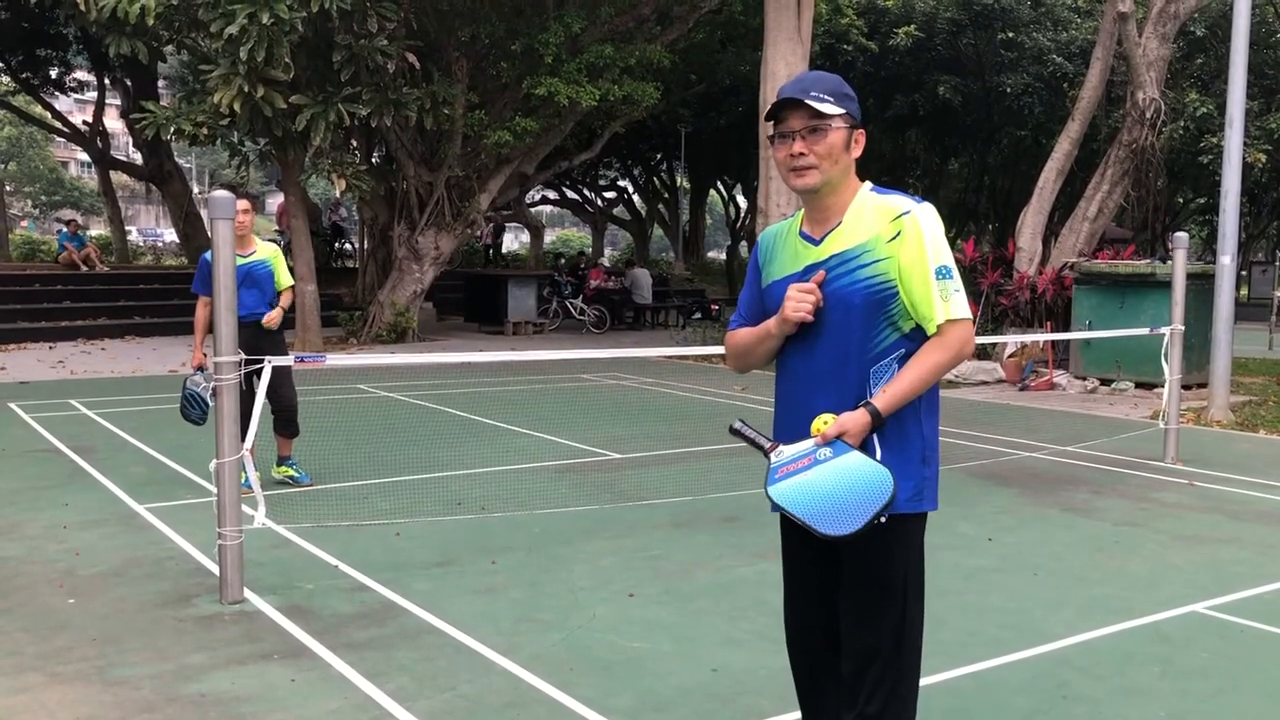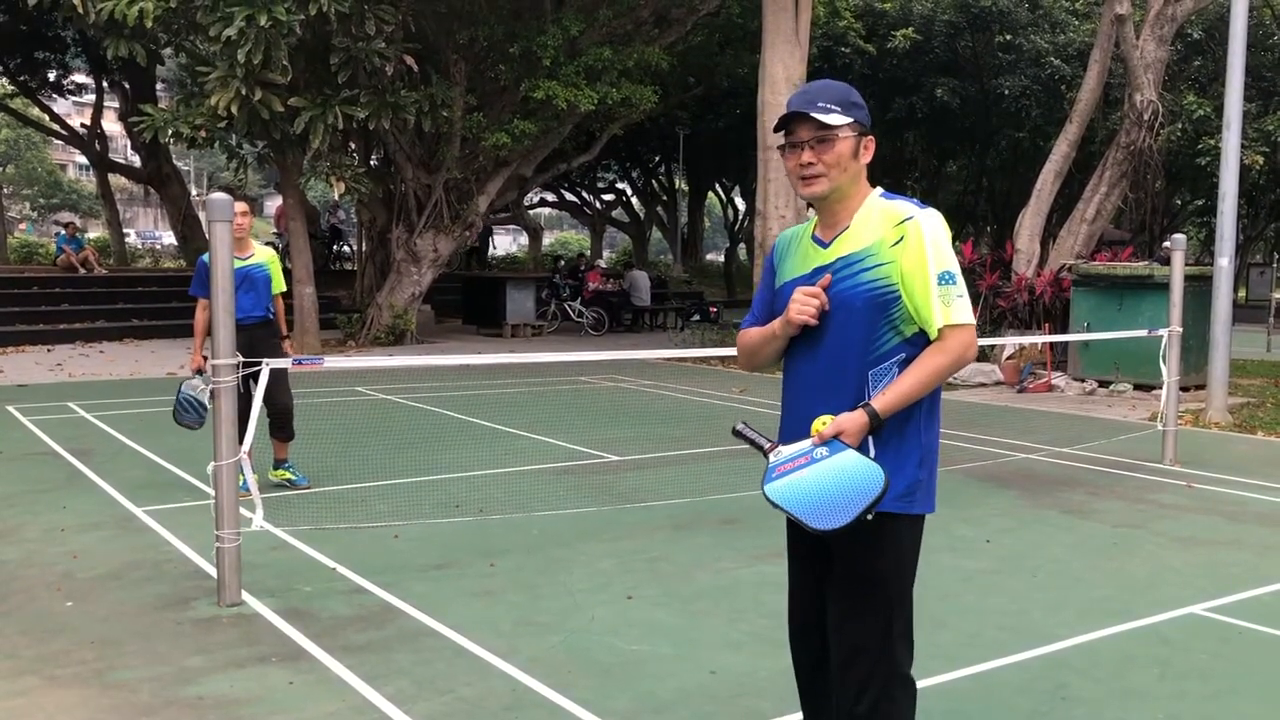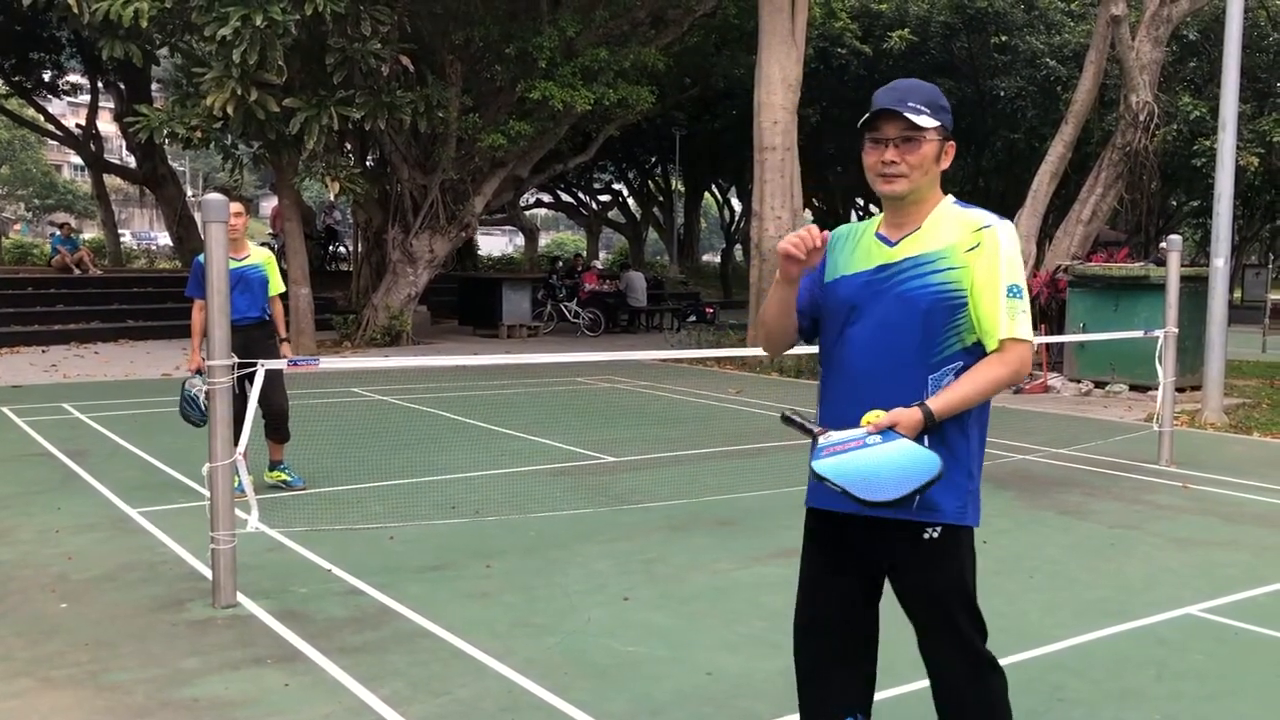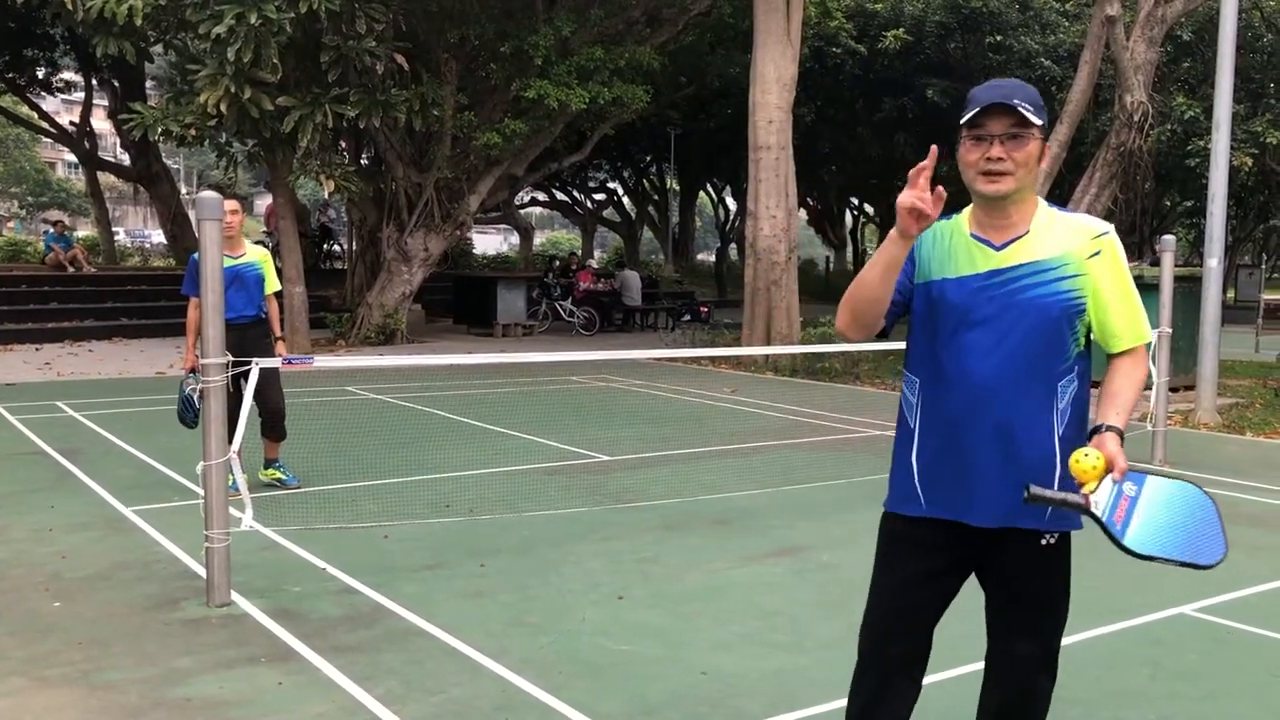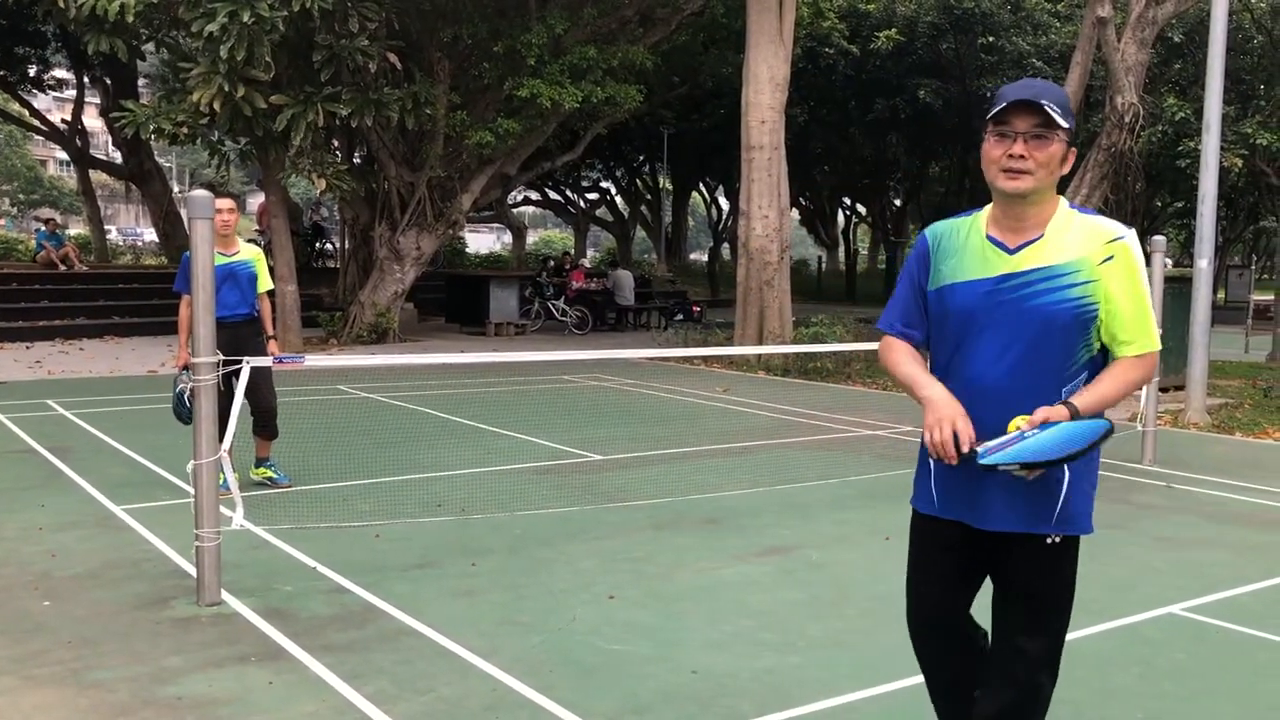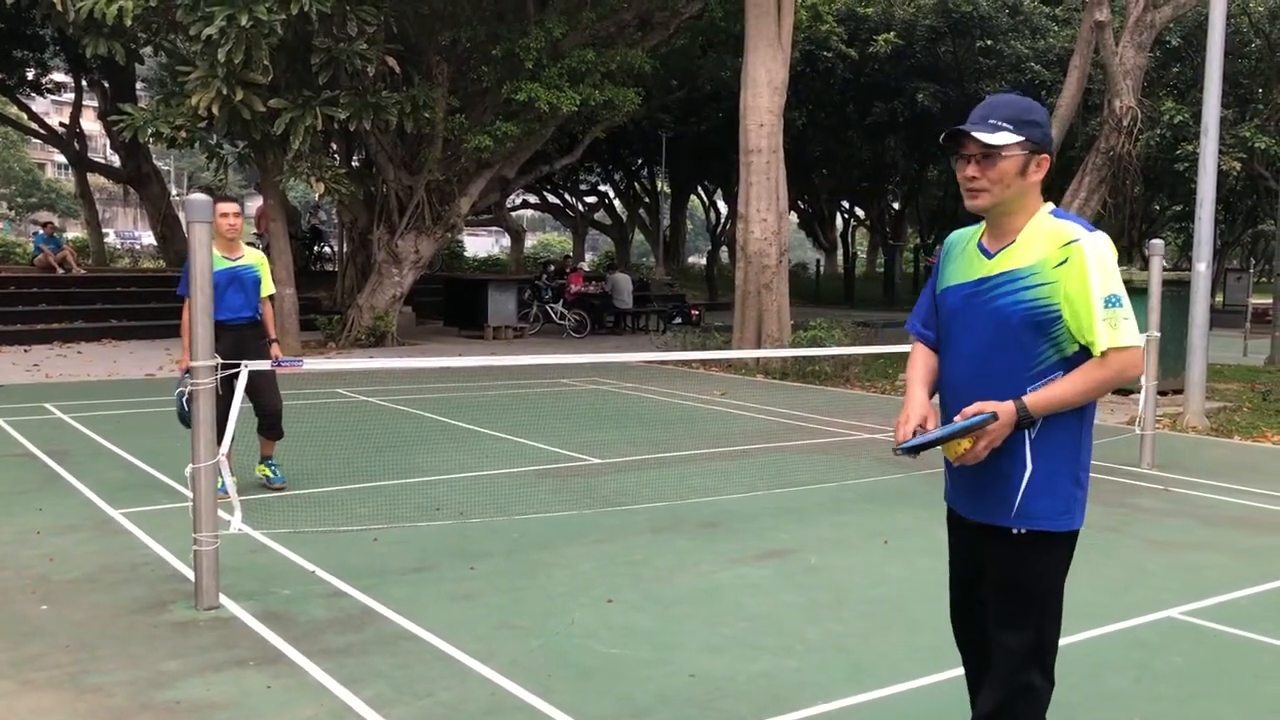
dt=0.5s
person 1, frame 1
left shoulder: (905, 220)
right shoulder: (772, 243)
left elbow: (956, 335)
right elbow: (737, 355)
left wrist: (870, 412)
right wrist: (779, 325)
left hip: (883, 481)
left knee: (877, 656)
right knee: (812, 649)
person 1, frame 2
left shoulder: (912, 226)
right shoulder: (787, 246)
left elbow: (958, 341)
right elbow: (750, 353)
left wrist: (868, 414)
right wrist: (784, 325)
left hip: (882, 483)
left knee: (870, 655)
right knee: (815, 646)
person 1, frame 3
left shoulder: (982, 235)
right shoulder: (841, 243)
left elbow: (1014, 354)
right elbow: (775, 343)
left wrist: (923, 413)
right wrist: (788, 279)
left hip: (930, 495)
right hip: (838, 490)
left knee: (957, 654)
right knee: (825, 647)
person 1, frame 4
left shoulder: (1089, 241)
right shoulder: (922, 241)
left elbow: (1129, 350)
right elbow: (852, 324)
left wrist: (1110, 429)
right wrist: (905, 232)
left hip: (1034, 501)
right hip: (925, 495)
left knee: (1021, 665)
right knee: (887, 643)
person 1, frame 5
left shoulder: (1105, 244)
right shoulder: (939, 241)
left elbow: (1139, 356)
right elbow: (894, 342)
left wrist: (1071, 411)
right wrist: (933, 395)
left hip: (1043, 498)
right hip: (945, 491)
left knee: (1023, 661)
right knee: (932, 627)
person 1, frame 6
left shoulder: (1076, 246)
right shoulder: (956, 248)
left elbow: (1123, 360)
right elbow: (927, 341)
left wrist: (1019, 411)
right wrist: (919, 398)
left hip: (1037, 496)
right hip: (970, 487)
left knee: (1018, 652)
right knee: (976, 633)
person 2, frame 1
left shoulder: (272, 252)
right shoulder: (211, 259)
left elbow: (287, 291)
right elbow: (204, 305)
left wrist: (279, 310)
right wrist: (198, 349)
left hip: (269, 334)
right hip: (234, 337)
left knee: (286, 401)
right knee: (241, 406)
left ankle: (284, 464)
right ankle: (248, 470)
person 2, frame 2
left shoulder: (269, 256)
right shoulder: (209, 261)
right elbow: (203, 308)
left wrist: (284, 337)
right wrist: (197, 351)
left hip: (265, 335)
right hip: (230, 339)
left knee: (281, 404)
right knee: (237, 409)
left ankle: (281, 467)
right ankle: (244, 472)
person 2, frame 3
left shoulder: (265, 257)
right shoulder: (205, 262)
right elbow: (200, 309)
left wrist: (283, 341)
right wrist: (195, 352)
left hip: (261, 337)
right hip: (226, 341)
left knee: (277, 406)
right knee: (233, 411)
left ankle: (276, 468)
right ankle: (240, 474)
person 2, frame 4
left shoulder: (261, 255)
right shoulder: (201, 259)
right elbow: (195, 307)
left wrist: (278, 339)
right wrist: (190, 350)
left hip: (257, 335)
right hip: (222, 338)
left knee: (273, 404)
right knee: (227, 409)
left ankle: (272, 467)
right ankle: (234, 472)
person 2, frame 5
left shoulder: (254, 254)
right shoulder: (195, 257)
right elbow: (187, 304)
left wrist: (271, 337)
right wrist: (183, 348)
left hip: (250, 334)
right hip: (214, 336)
left knee: (266, 403)
right knee: (218, 408)
left ankle: (262, 465)
right ankle: (225, 470)
person 2, frame 6
left shoulder: (258, 258)
right elbow: (190, 308)
left wrist: (273, 341)
right wrist: (186, 351)
left hip: (253, 337)
right hip: (218, 339)
left knee: (271, 405)
right knee: (220, 412)
left ankle: (267, 463)
right ankle: (223, 473)
